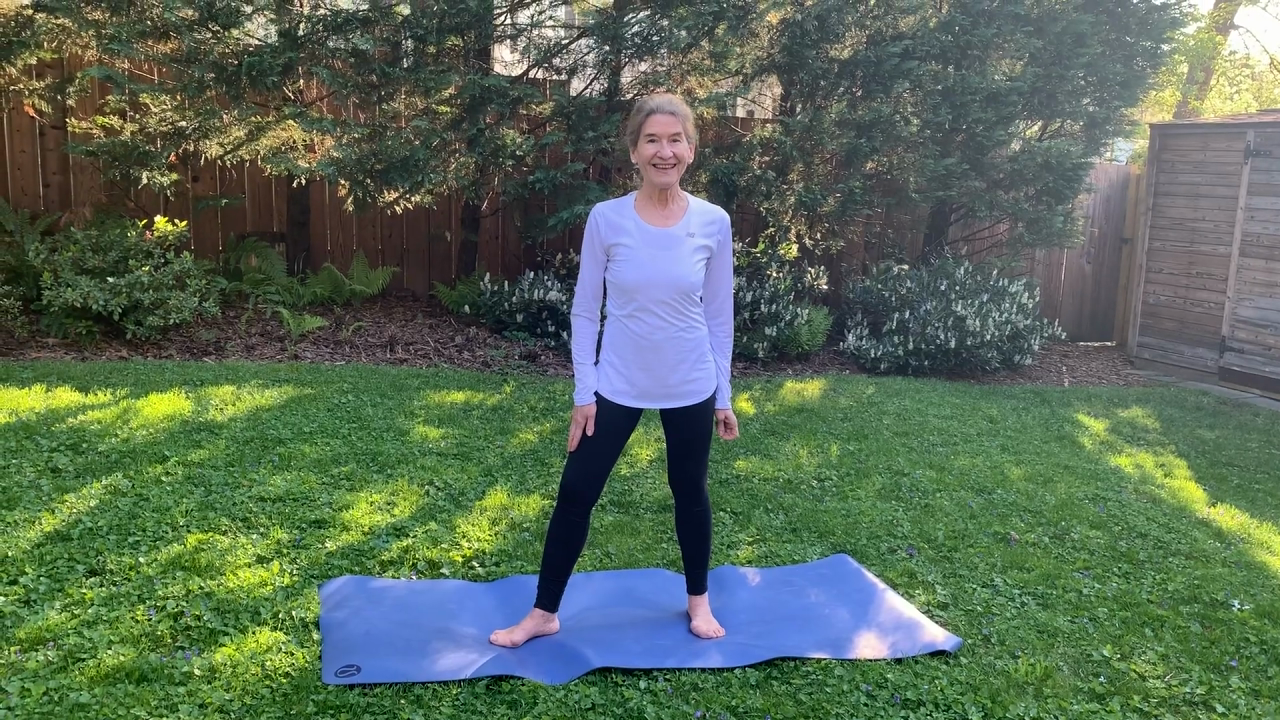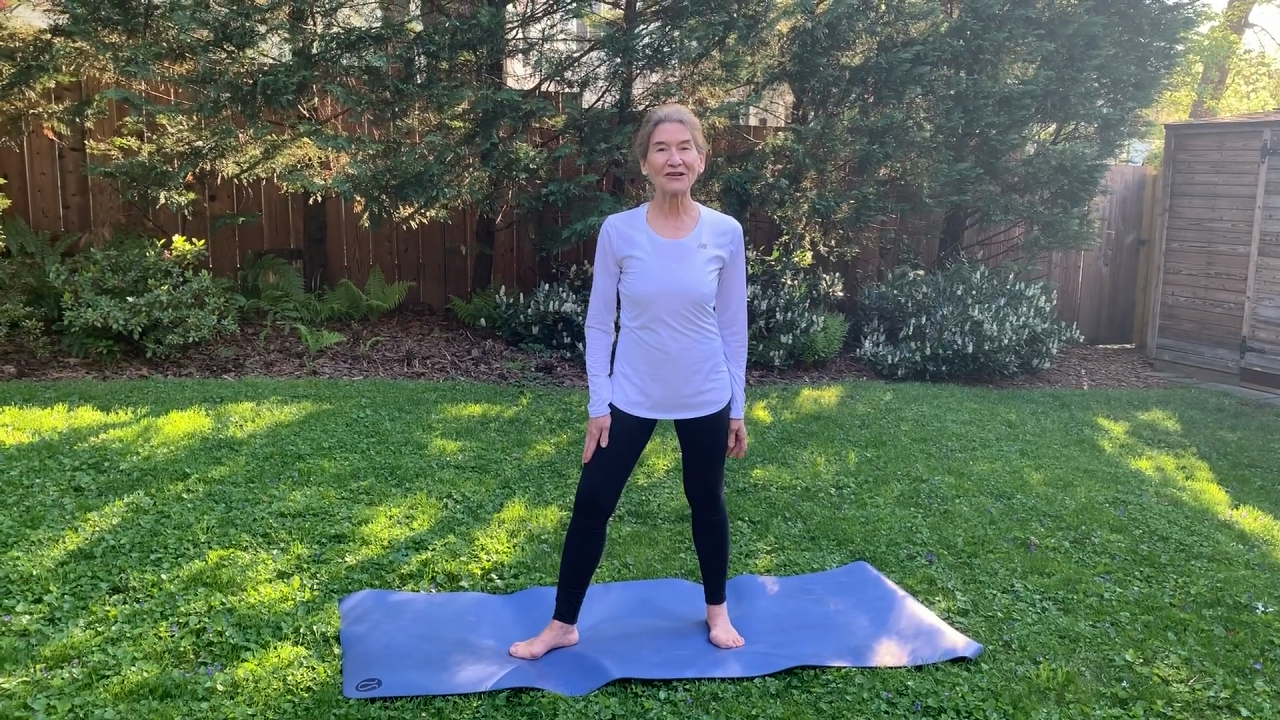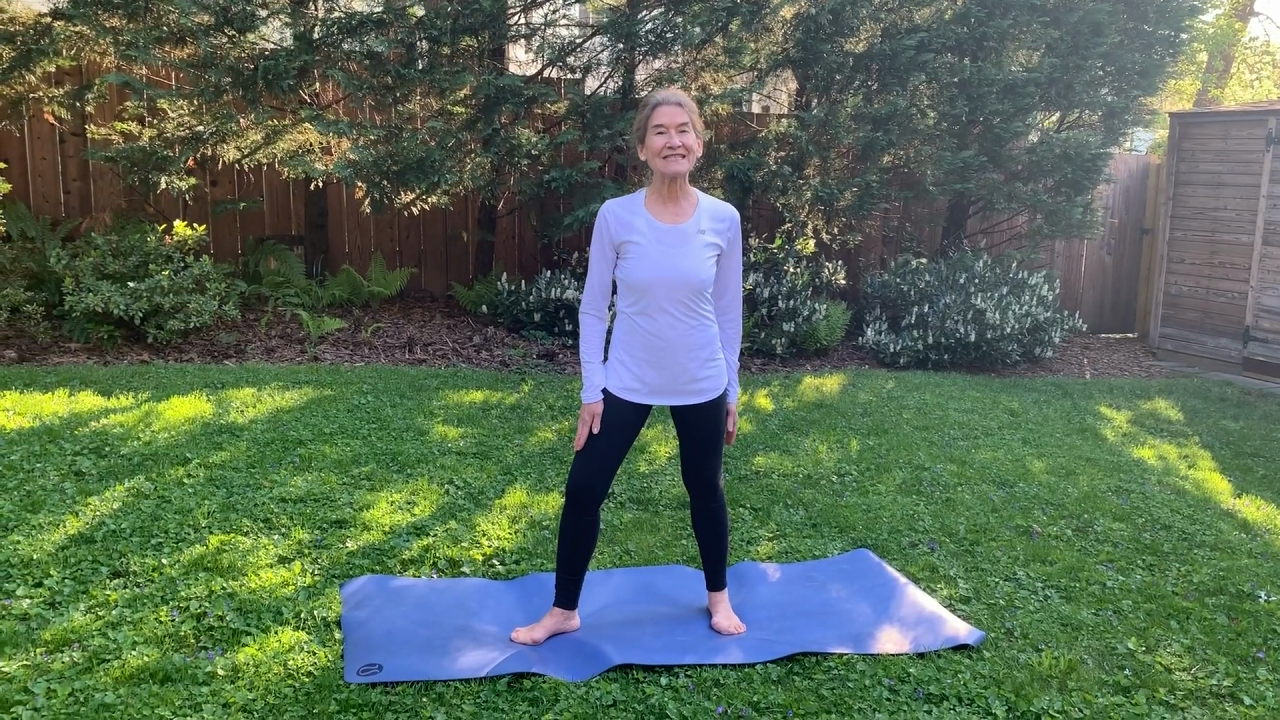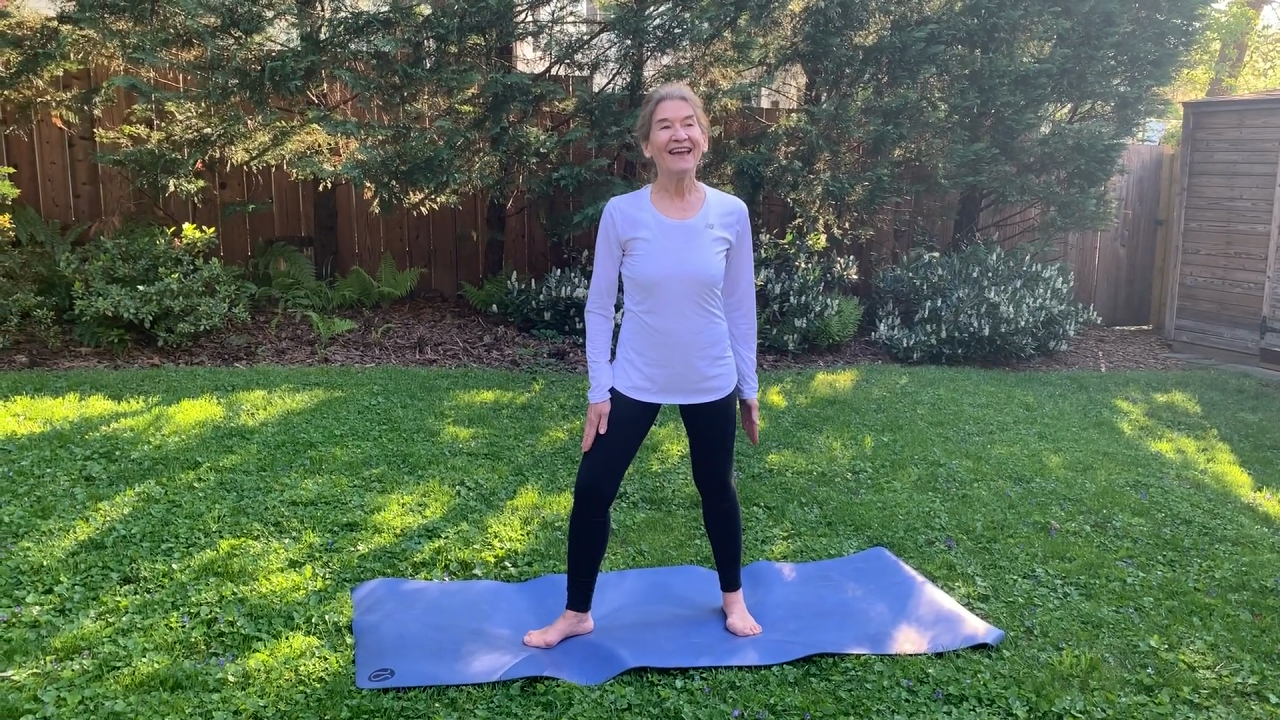
dt=1s
person 1, frame 1
left shoulder: (714, 222)
right shoulder: (606, 218)
left elbow: (719, 315)
right elbow: (585, 310)
left wrist: (723, 395)
right wrist: (583, 392)
left hip: (690, 388)
right hip: (618, 385)
left knee: (690, 492)
right knee: (575, 492)
left ankle: (698, 599)
right ankle: (544, 612)
person 1, frame 2
left shoulder: (726, 232)
right shoulder: (618, 231)
left elbow: (733, 324)
right elbow: (599, 322)
left wrist: (737, 405)
right wrist: (598, 404)
left hip: (704, 398)
right hip: (632, 397)
left knee: (707, 502)
right knee: (591, 504)
left ankle: (717, 609)
right ankle: (563, 623)
person 1, frame 3
left shoulder: (723, 219)
right shoulder: (615, 216)
left elbow: (728, 310)
right elbow: (593, 308)
left wrist: (732, 390)
right wrist: (591, 390)
left hip: (700, 385)
right hip: (627, 383)
left knee: (705, 491)
right knee: (583, 490)
left ankle: (717, 596)
right ankle: (564, 610)
person 1, frame 4
left shoulder: (731, 213)
right shoulder: (620, 214)
left elbow: (740, 306)
right elbow: (599, 306)
left wrist: (749, 384)
right wrist: (598, 389)
left hip: (710, 383)
right hip: (635, 382)
left knee: (716, 489)
right knee: (592, 491)
left ankle: (732, 597)
right ankle: (576, 612)
